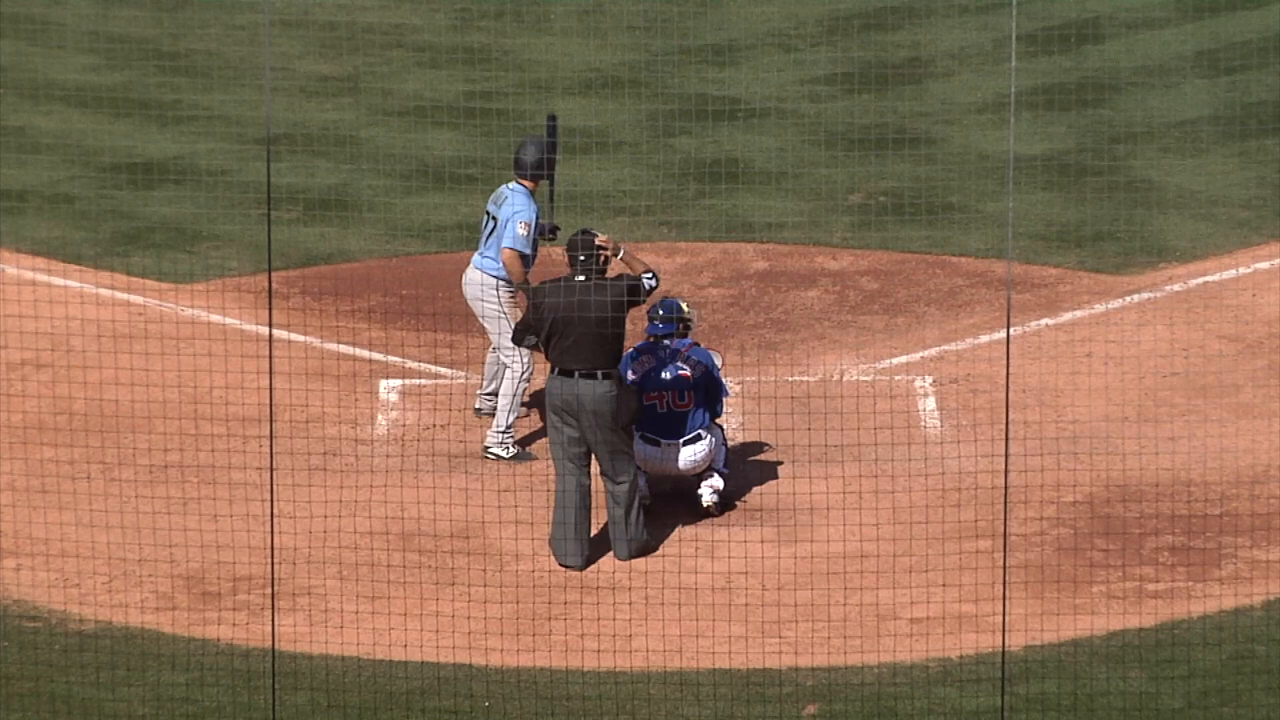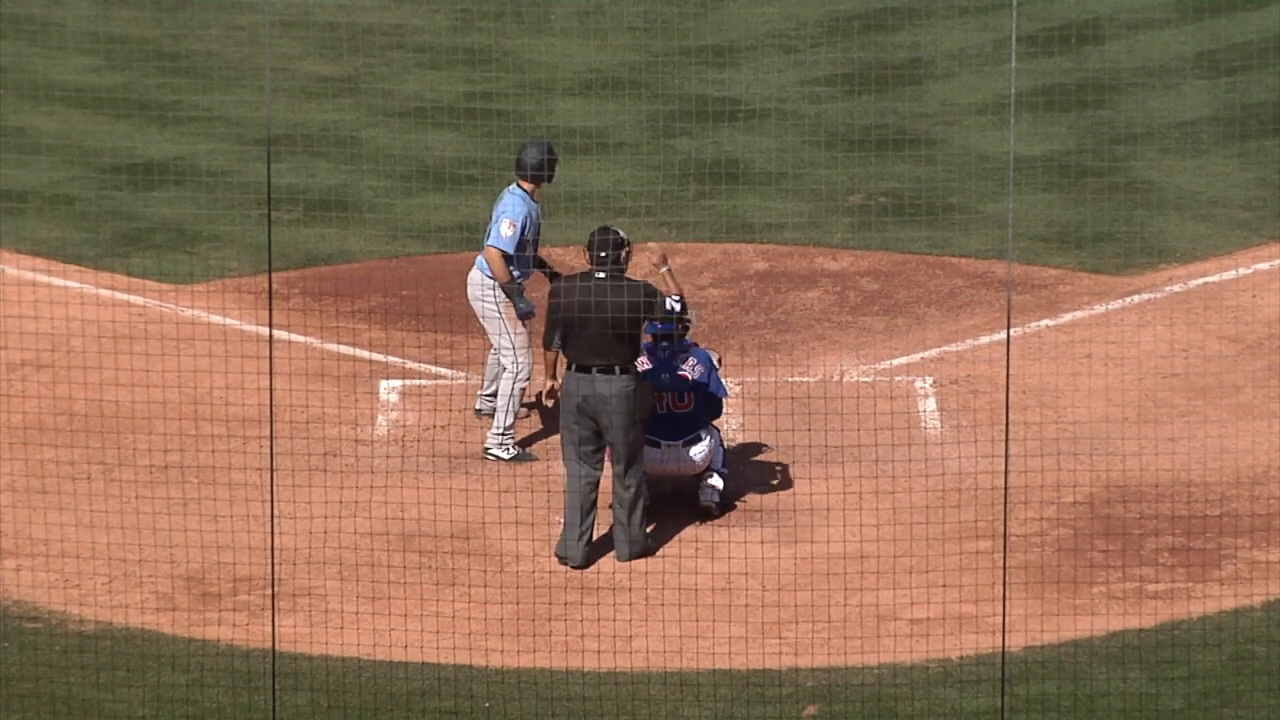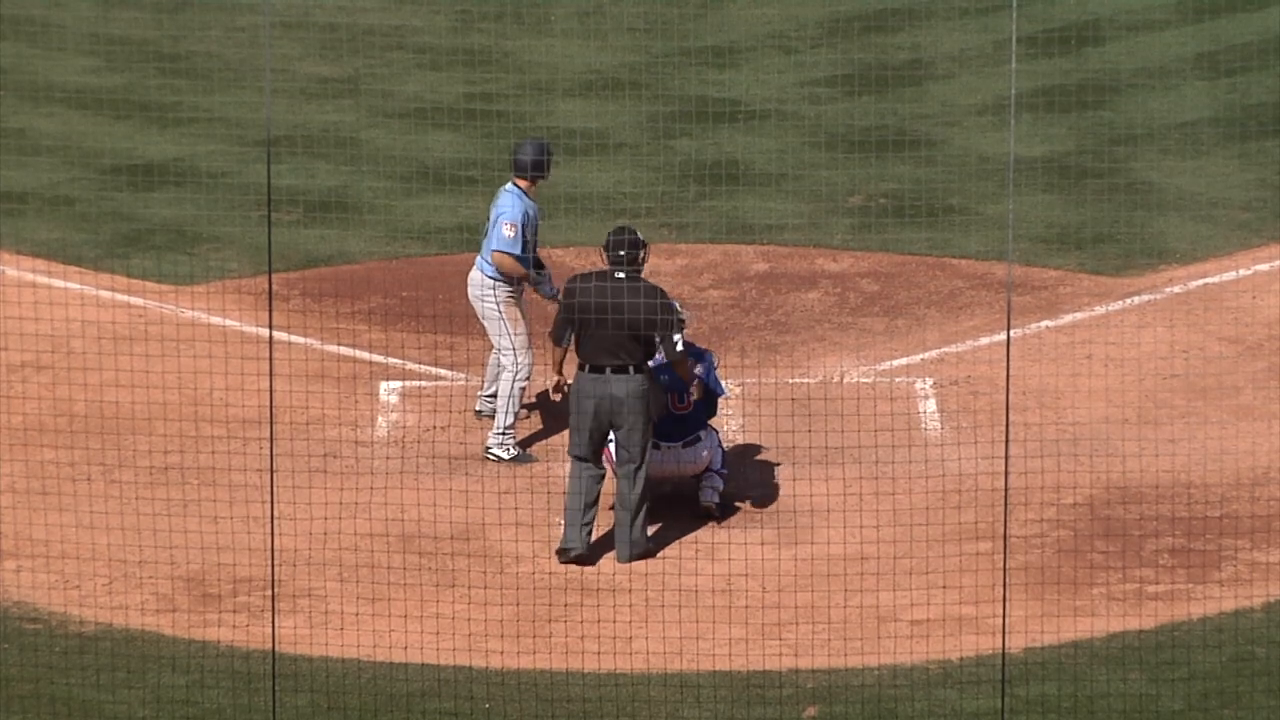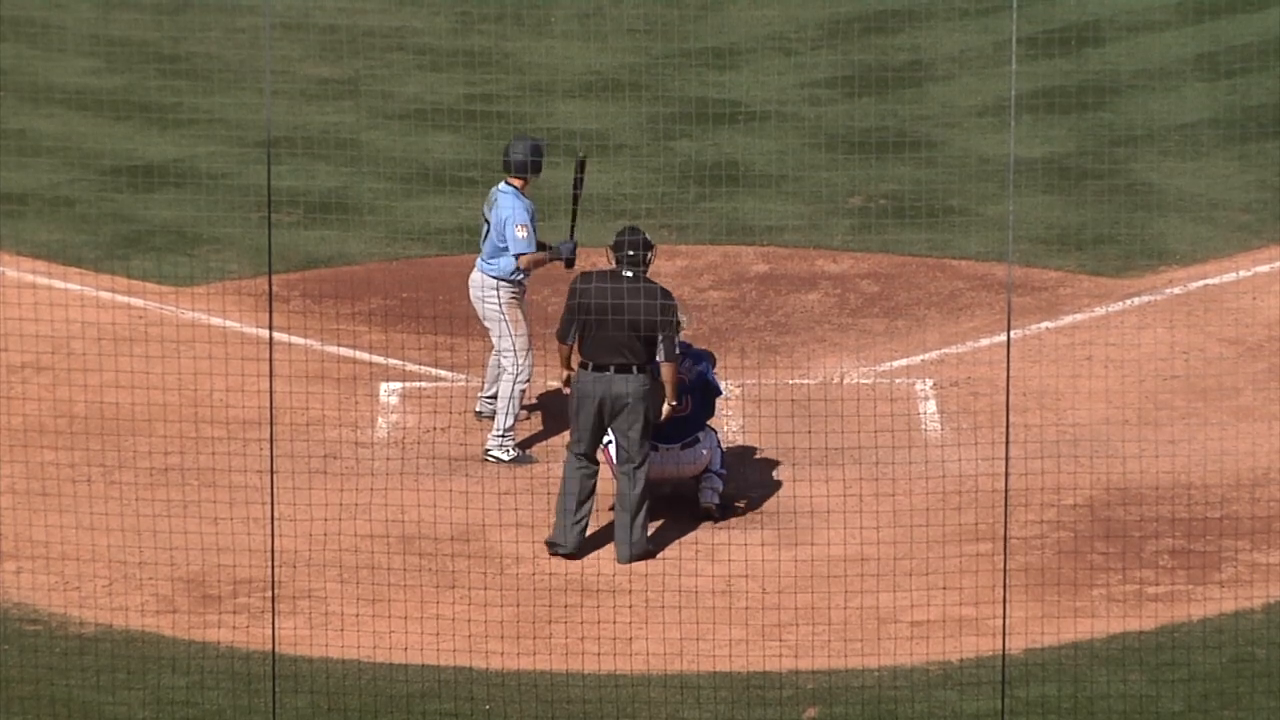
dt=0.3s
person 1, frame 1
left shoulder: (545, 292)
right shoulder: (618, 290)
left elbow: (524, 338)
right elbow: (651, 279)
right wrist: (621, 252)
left hip: (559, 387)
right hip: (603, 389)
left knee: (569, 471)
right knee: (619, 469)
left ankle: (570, 549)
right ankle: (629, 541)
person 1, frame 2
left shoulder: (563, 288)
right shoulder: (637, 292)
left elbow: (552, 343)
right elbow: (676, 304)
left wrist: (550, 379)
right wrist: (663, 267)
left hip: (577, 385)
right hip: (620, 386)
left knee: (580, 470)
right knee: (627, 469)
left ankle: (574, 548)
right ankle: (630, 542)
person 1, frame 3
left shoulder: (578, 285)
right shoulder: (655, 297)
left elbow: (560, 338)
right elbow: (673, 354)
left wrist: (557, 373)
right wrist: (693, 381)
left hip: (588, 383)
right hip: (633, 386)
left knee: (584, 462)
right knee: (632, 467)
left ankle: (574, 540)
right ankle: (630, 543)
person 1, frame 4
left shoulder: (585, 284)
right shoulder: (660, 298)
left elbow: (566, 336)
right elbow: (667, 356)
left wrist: (566, 368)
right wrist: (670, 397)
left hip: (590, 381)
right hip: (635, 386)
left knee: (580, 458)
right knee: (632, 466)
left ankle: (567, 536)
right ankle: (630, 544)
person 2, frame 1
left shoulder: (503, 192)
right shoulder: (525, 206)
right elbow: (509, 256)
left wrist: (539, 232)
right wrist: (531, 292)
left hip: (476, 277)
right hip: (494, 287)
left knee: (503, 344)
right knee: (520, 362)
left ankle: (488, 401)
right ankle: (499, 442)
person 2, frame 2
left shoulder: (517, 196)
right shoulder: (519, 207)
right elbow: (493, 253)
left wrist: (546, 269)
right wrist: (517, 297)
left hip: (485, 282)
right hip: (493, 289)
left knee: (505, 345)
right knee: (518, 362)
left ankle: (488, 401)
right ankle: (499, 443)
person 2, frame 3
left shoulder: (517, 197)
right shoulder: (514, 206)
left elbow: (525, 244)
right elbow: (501, 258)
left wrist: (542, 272)
right wrist: (537, 280)
left hip: (496, 285)
right hip: (494, 289)
left knee: (506, 347)
right knee: (517, 362)
left ankle: (489, 403)
right ankle: (500, 443)
person 2, frame 4
left shoulder: (499, 193)
right shoulder: (516, 207)
right elbow: (525, 260)
left wrist: (553, 248)
right wrist: (557, 253)
left hip: (489, 281)
right hip: (498, 289)
left knee: (506, 348)
right knee: (518, 364)
left ankle: (489, 404)
right ankle: (500, 444)
person 3, frame 1
left shoulder: (633, 358)
right shoulder: (702, 357)
right elbow: (715, 411)
left hip: (647, 455)
right hip: (696, 456)
right knee: (715, 432)
right ankle: (710, 494)
person 3, frame 2
left shoulder: (635, 358)
right shoulder: (703, 358)
right elbow: (715, 411)
left hip: (647, 457)
right hip: (696, 457)
right knee: (712, 433)
right ankle: (711, 495)
person 3, frame 3
right shoulder: (700, 357)
right elbow: (710, 411)
right hip: (694, 458)
left knee: (612, 433)
right knee: (710, 435)
right ankle: (710, 496)
person 3, frame 4
right shoulder: (698, 358)
right elbow: (708, 412)
right hip: (693, 459)
left knee: (611, 434)
right knee: (709, 436)
right ankle: (710, 497)
